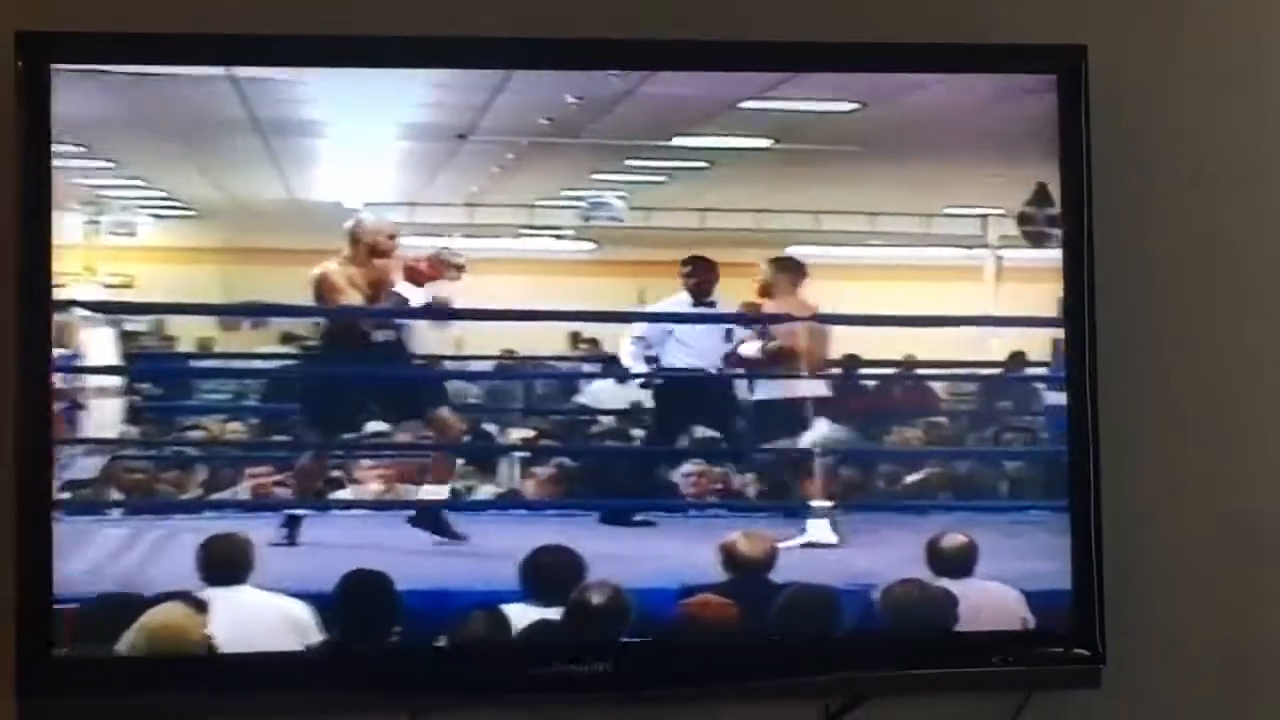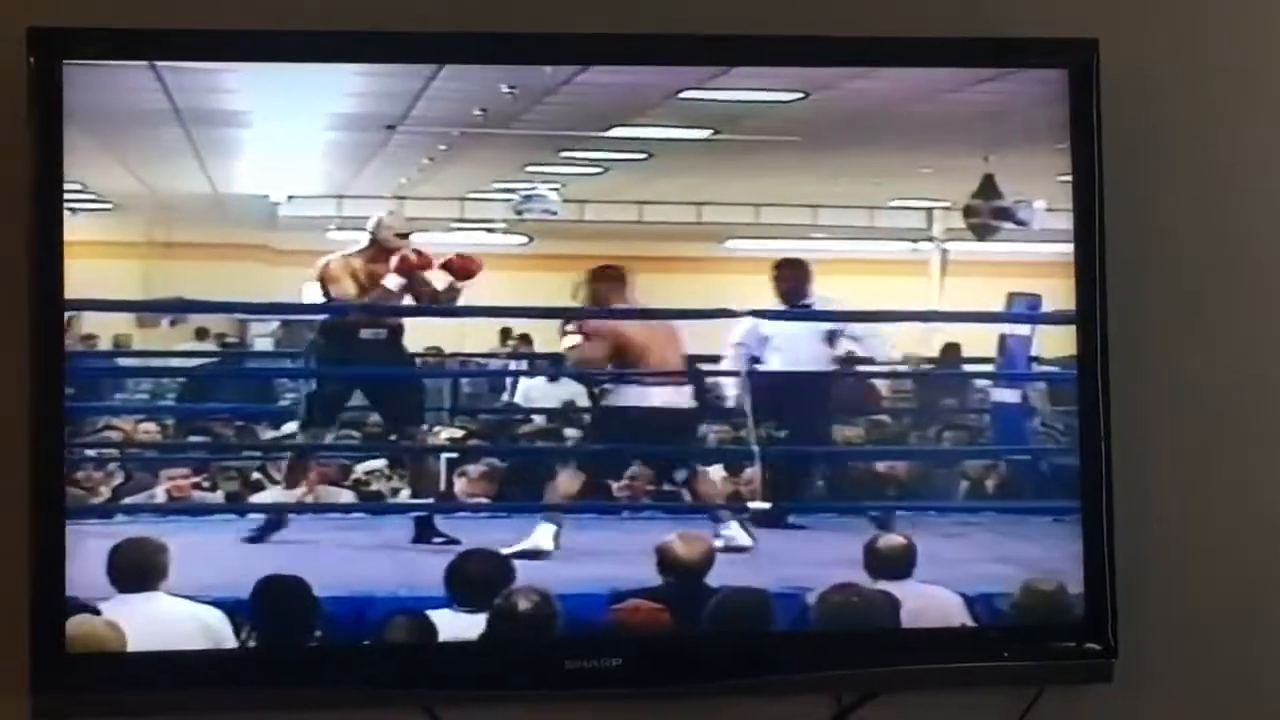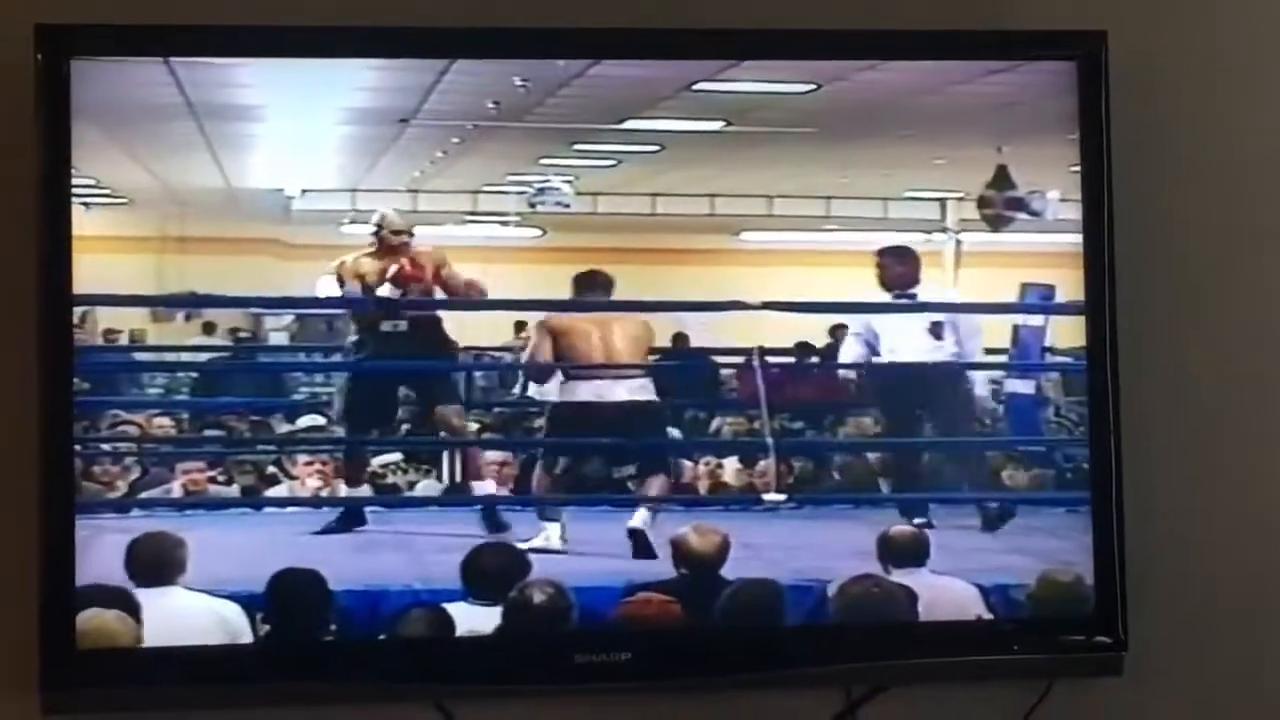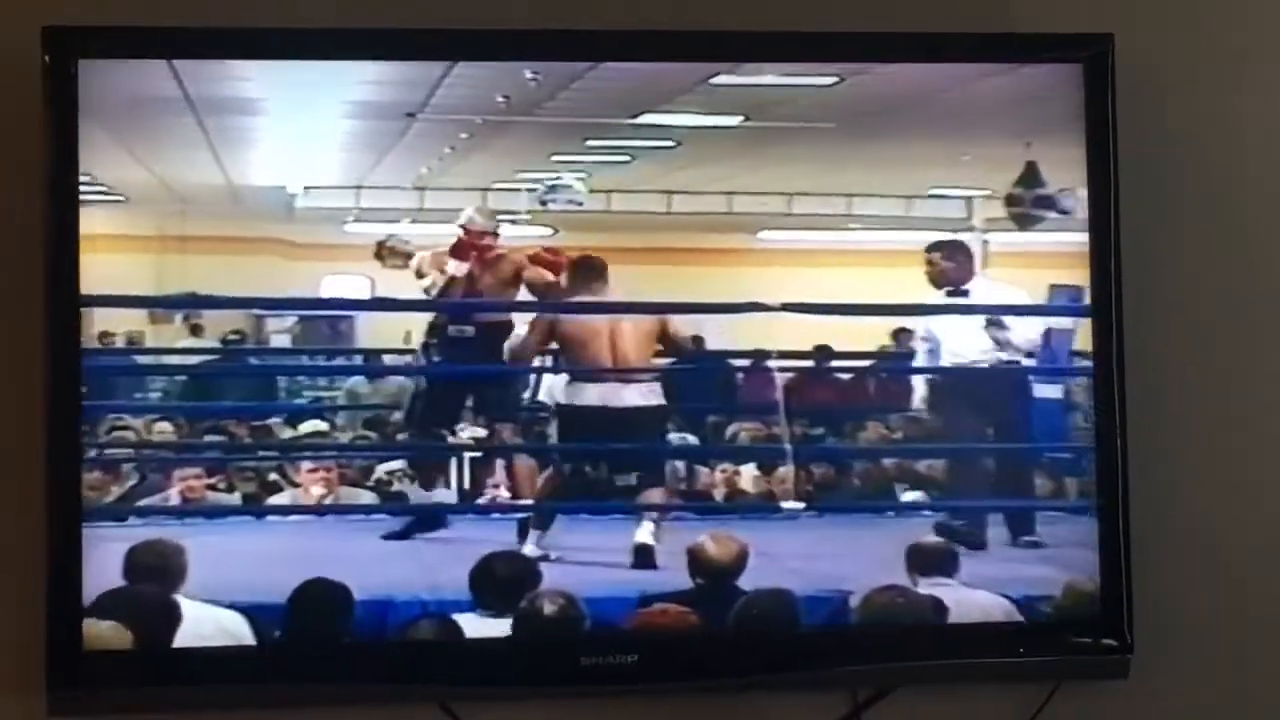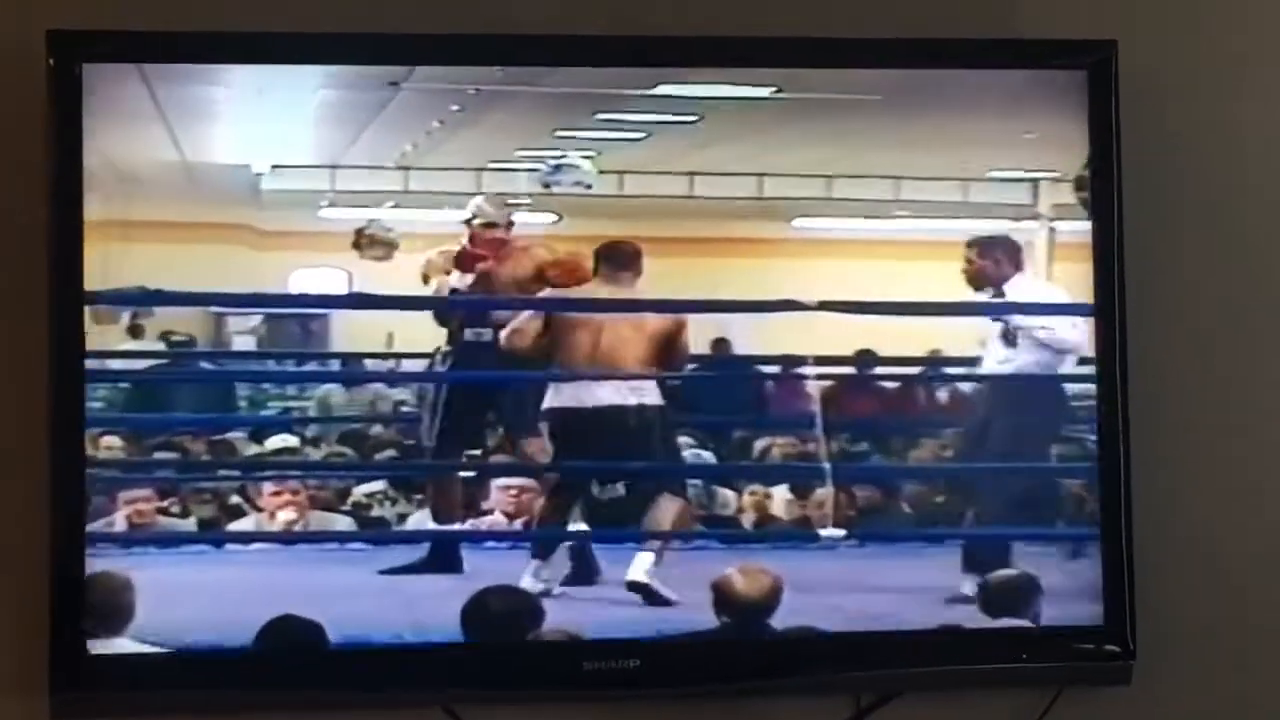
dt=0.5s
person 1, frame 1
left shoulder: (389, 267)
right shoulder: (331, 274)
right elbow: (364, 320)
right wrist: (402, 289)
left hip: (389, 356)
right hip: (345, 360)
left knee: (450, 426)
right knee: (325, 444)
left ankle: (431, 510)
right ankle: (293, 518)
person 1, frame 2
left shoulder: (405, 266)
right shoulder: (336, 265)
left elbow: (435, 304)
right elbow: (349, 310)
left wrist: (456, 282)
right wrist: (395, 281)
left hip: (388, 353)
right hip: (340, 353)
left knee: (412, 436)
right knee: (311, 436)
left ankle: (424, 523)
right ankle: (279, 511)
person 1, frame 3
left shoulder: (431, 258)
right shoulder: (351, 266)
left elbow: (460, 292)
right elbow: (357, 313)
left wrist: (470, 293)
right wrist: (388, 288)
left hip: (426, 344)
right hip: (376, 350)
left knee: (453, 419)
right knee: (357, 431)
left ankle: (487, 505)
right ankle: (353, 510)
person 1, frame 4
left shoulder: (514, 262)
right shoulder: (432, 261)
left elbow: (549, 292)
right elbow: (439, 301)
left wrist: (556, 275)
right wrist: (458, 264)
left hip: (494, 351)
right hip: (447, 350)
right knee: (423, 428)
right ankle: (430, 511)
person 1, frame 5
left shoulder: (536, 256)
right shoulder: (442, 261)
left elbow: (572, 291)
right elbow: (444, 316)
left wrist: (578, 279)
right wrist: (462, 273)
left hip: (519, 357)
right hip: (464, 358)
left knee: (533, 449)
right knee: (441, 453)
right ankle: (444, 550)
person 2, frame 1
left shoulder: (777, 308)
right shoulder: (807, 311)
left elbow: (789, 345)
left wrist: (754, 348)
left hip: (783, 394)
right hip: (813, 392)
person 2, frame 2
left shoulder: (604, 324)
right shoulder: (662, 320)
left elbow: (585, 365)
left wrist: (572, 345)
left hip: (635, 404)
right hip: (680, 403)
left knee: (574, 467)
right knee: (688, 473)
left ankle: (545, 535)
right ankle: (733, 531)
person 2, frame 3
left shoulder: (553, 321)
right shoulder: (639, 323)
left elbow: (538, 369)
left hip: (581, 399)
right hip: (637, 397)
left knee: (551, 466)
right knee: (656, 470)
left ankle: (550, 534)
right ankle: (641, 519)
person 2, frame 4
left shoulder: (556, 315)
right shoulder: (649, 313)
left elbow: (518, 358)
right elbow: (685, 349)
left hip: (586, 402)
right hip: (643, 403)
left knee: (562, 473)
right knee: (650, 479)
left ankle: (532, 543)
right ankle: (645, 533)
person 2, frame 5
left shoulder: (558, 300)
right shoulder: (667, 313)
left elbow: (514, 343)
right elbow: (675, 365)
left wrist: (554, 346)
left hip: (570, 405)
right hip: (633, 405)
left knee: (563, 489)
right knee: (668, 491)
left ankle: (536, 573)
right ankle: (644, 566)
person 3, frame 1
right shoulder: (667, 310)
left elbow: (735, 351)
right elbow: (633, 341)
right wrist: (640, 370)
left hip: (715, 385)
right hip: (677, 384)
left knee: (743, 442)
right knee: (658, 445)
person 3, frame 2
left shoulder: (832, 311)
right shoulder: (762, 318)
left elbow: (867, 337)
right elbow: (736, 351)
left wrist: (894, 357)
right wrist: (734, 392)
left hip: (816, 389)
right hip: (778, 390)
person 3, frame 3
left shoulder: (944, 302)
left elbow: (971, 343)
right elbow: (857, 338)
right wrist: (847, 362)
left hip: (943, 377)
right hip: (897, 381)
left knee: (962, 438)
right knee: (903, 448)
left ankle: (991, 504)
right ankle: (915, 512)
person 3, frame 4
left shoulder: (1005, 296)
right shoulder: (934, 309)
left elbow: (1032, 334)
right elbow: (925, 351)
left wrist: (1008, 338)
right wrist: (920, 389)
left hip: (1005, 382)
right hip: (958, 386)
left knee: (1014, 456)
right knee: (963, 452)
left ankle: (1023, 528)
right ankle: (967, 526)
person 3, frame 5
left shoulder: (1041, 295)
right shoulder: (996, 304)
left elbow: (1073, 340)
left wrist: (1021, 320)
left hip: (1032, 399)
right hip: (999, 396)
left knee: (996, 484)
left ankle: (983, 576)
